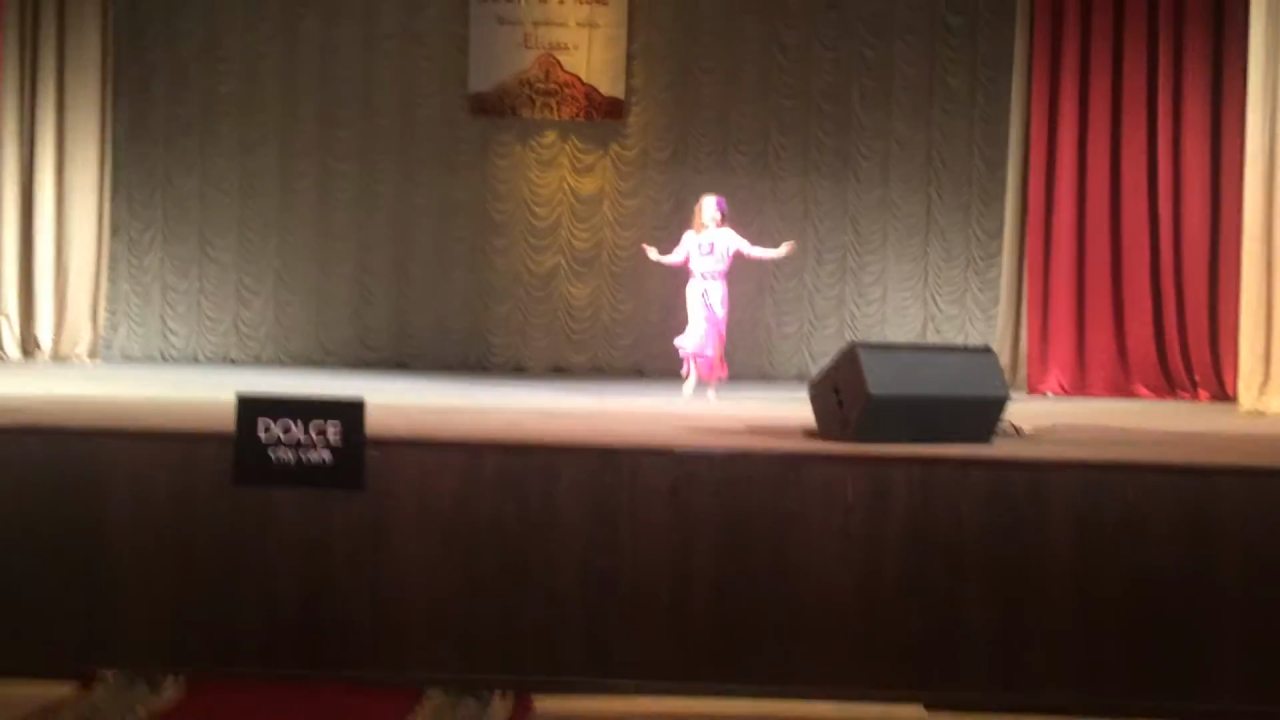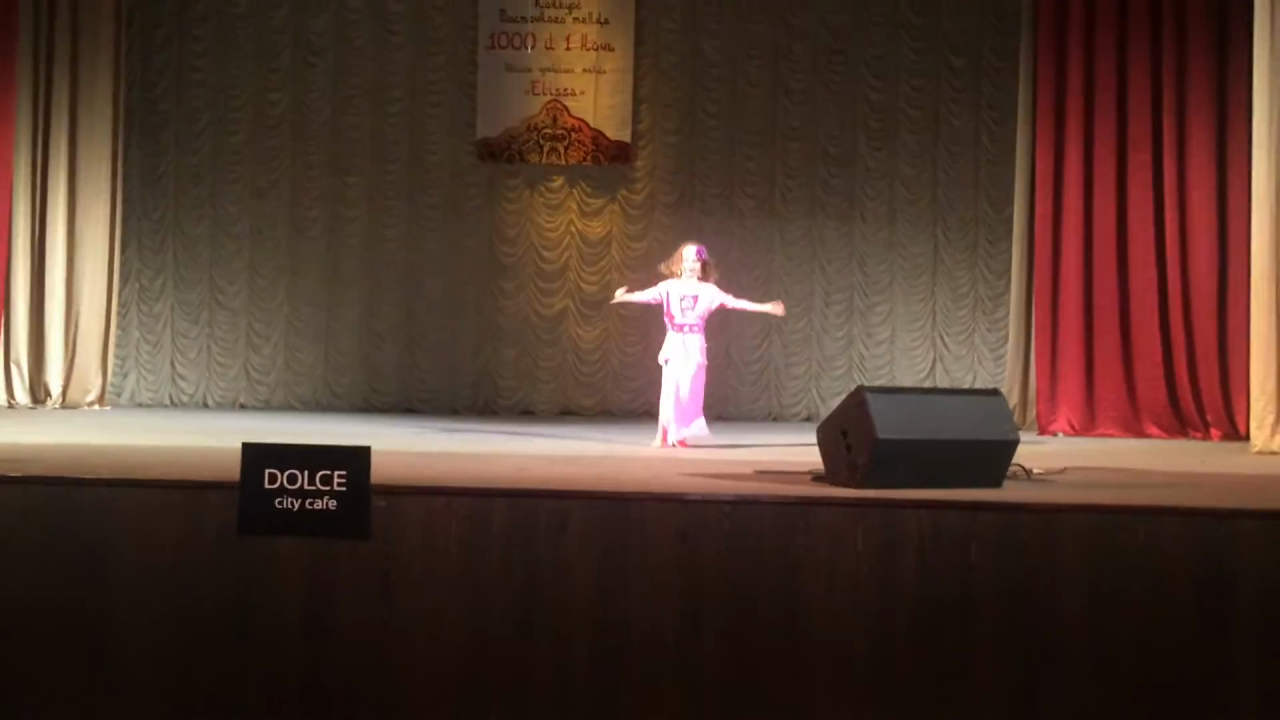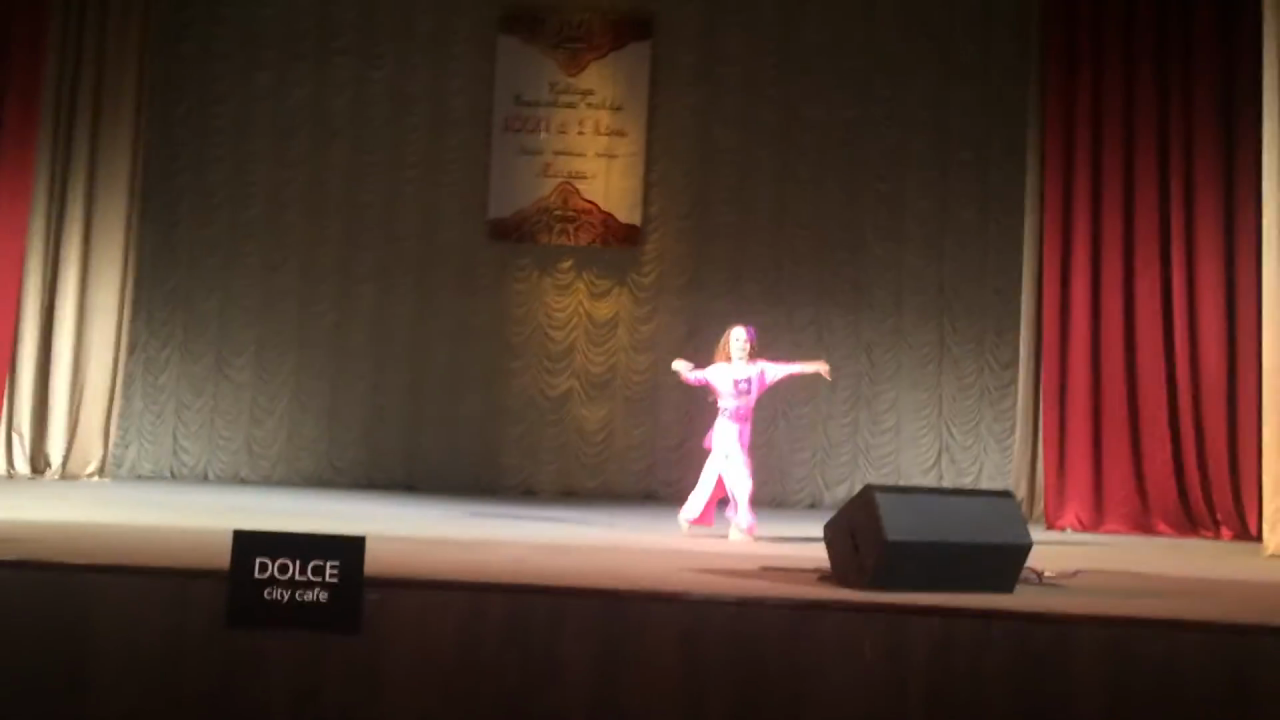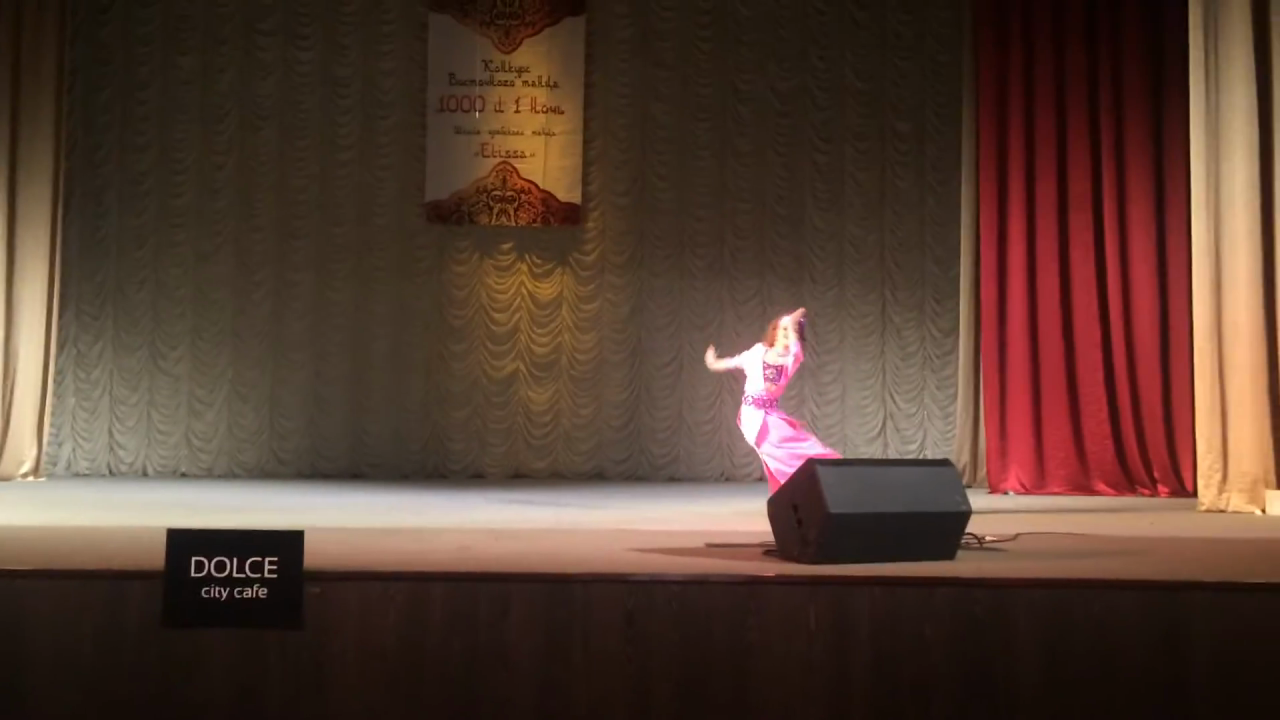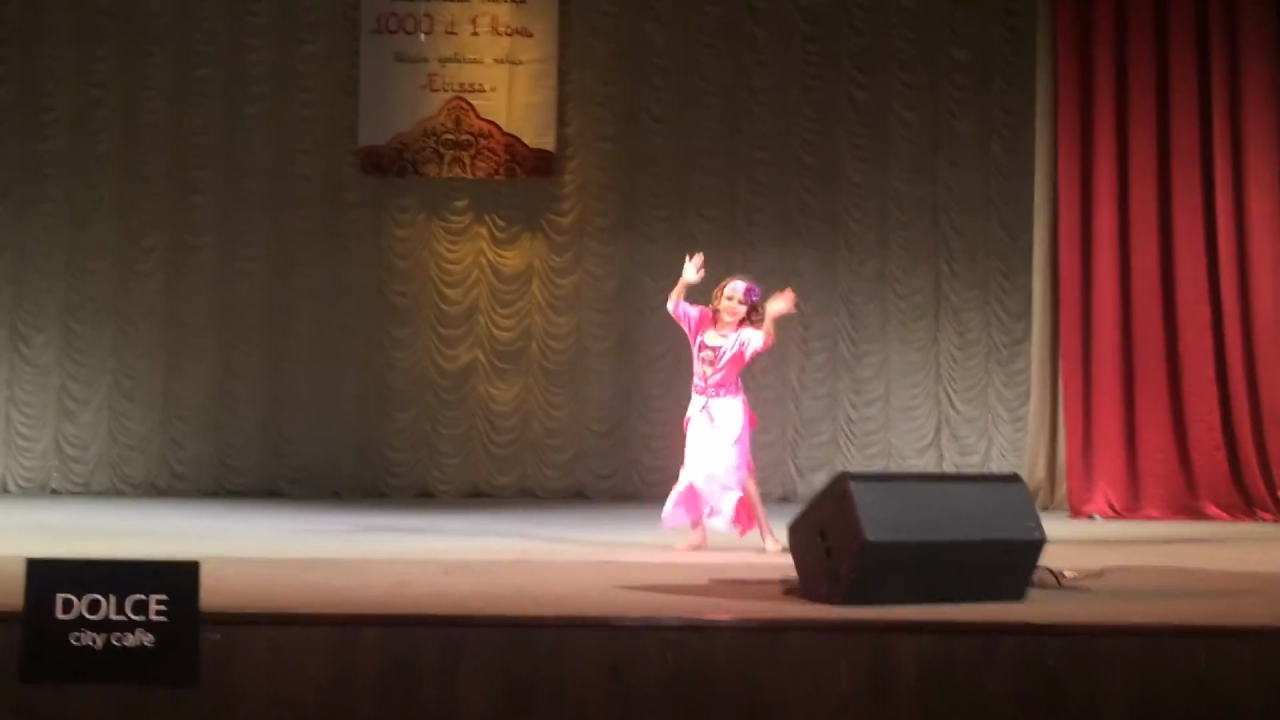
dt=0.7s
person 1, frame 1
left shoulder: (727, 235)
right shoulder: (691, 237)
left elbow: (750, 250)
right elbow: (678, 257)
left wrist: (777, 252)
right wrist: (658, 257)
left hip: (717, 289)
right hip: (696, 289)
left knee: (715, 336)
right knee: (699, 330)
left ankle: (711, 385)
right ankle: (692, 375)
person 1, frame 2
left shoulder: (708, 290)
right shoulder: (669, 286)
left elbow: (734, 302)
right elbow: (648, 295)
left wrist: (766, 307)
right wrist: (625, 296)
left hip: (695, 341)
right hip: (674, 340)
left knee: (690, 384)
right knee: (672, 383)
left ankle: (680, 433)
right ankle: (664, 433)
person 1, frame 3
left shoulder: (759, 368)
right shoulder: (718, 370)
left elbow: (786, 369)
right elbow: (694, 377)
left wrist: (815, 367)
right wrist: (680, 369)
left hip: (743, 428)
right hip: (725, 427)
left knee: (716, 475)
right knee: (739, 476)
left ankle: (690, 517)
right ankle: (740, 526)
person 1, frame 4
left shoulder: (792, 360)
right shoulder: (759, 351)
left elbow: (796, 352)
right elbow: (737, 361)
right wrist: (715, 363)
left hip: (770, 413)
right hip: (751, 412)
right knee: (772, 455)
person 1, frame 5
left shoulder: (746, 334)
right shoulder: (702, 319)
left elbow: (764, 340)
right elbow: (673, 306)
left wrist: (771, 316)
right wrist: (684, 282)
left hip: (729, 406)
right hip: (700, 404)
left knee: (737, 468)
right knee: (694, 468)
left ankle: (766, 532)
right ankle: (698, 531)
